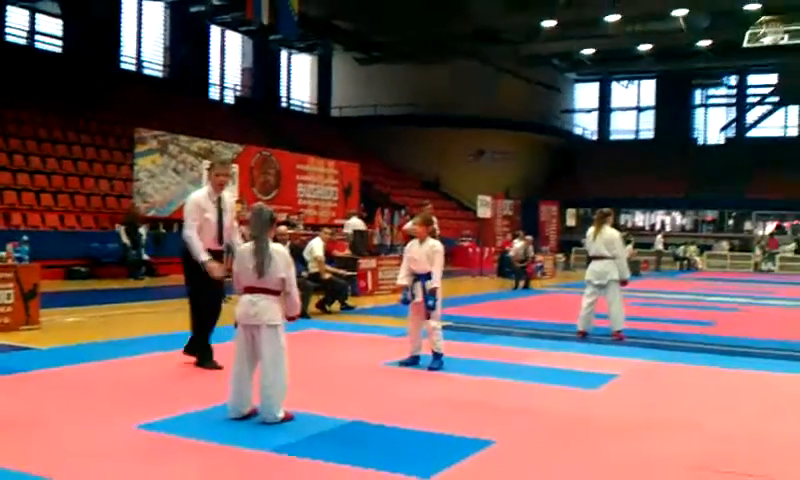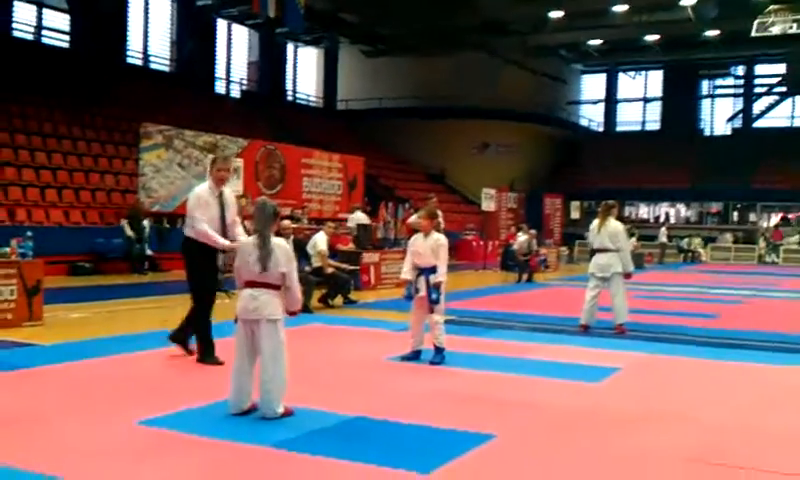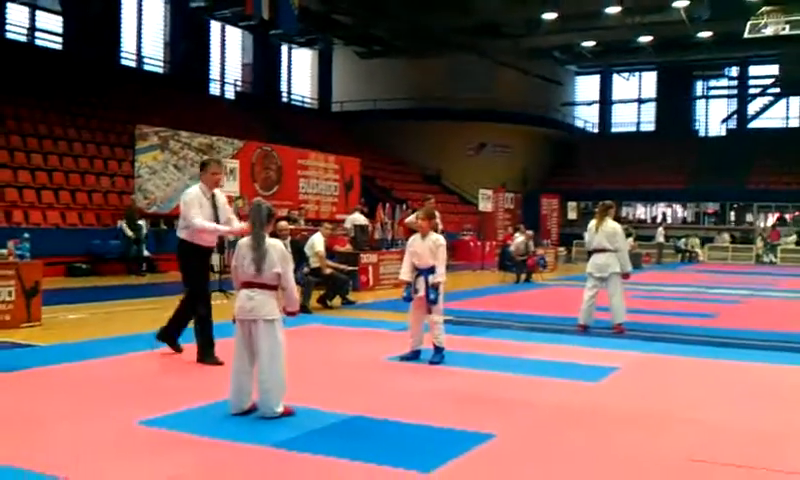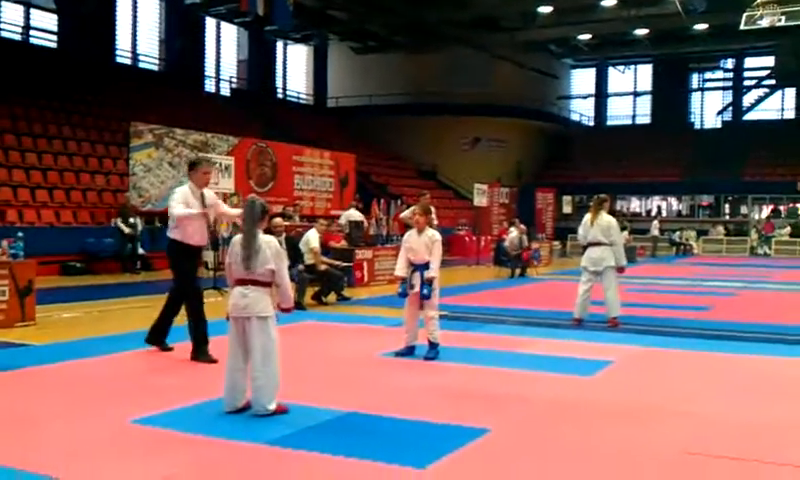
dt=0.1s
person 1, frame 1
left shoulder: (242, 251)
right shoulder: (279, 252)
left elbow: (238, 283)
right elbow: (290, 286)
right wrist: (292, 311)
left hip: (246, 307)
right hip: (269, 309)
left knee: (243, 361)
right knee: (272, 362)
left ankle: (239, 407)
right ankle: (272, 411)
person 1, frame 2
left shoulder: (245, 244)
right shoulder: (281, 246)
left elbow: (238, 277)
right elbow: (291, 280)
right wrist: (294, 306)
left hip: (246, 302)
right hip: (269, 304)
left knee: (244, 356)
right knee: (272, 356)
left ankle: (240, 403)
right ankle: (272, 406)
person 1, frame 3
left shoulder: (241, 245)
right shoulder: (276, 246)
left elbow: (236, 278)
right elbow: (287, 280)
right wrist: (292, 306)
left hip: (244, 303)
right hip: (266, 304)
left knee: (243, 356)
right knee: (270, 356)
left ankle: (240, 403)
right ankle: (271, 406)
person 1, frame 4
left shoulder: (236, 242)
right shoulder: (270, 243)
left elbow: (230, 275)
right elbow: (281, 276)
right wrist: (286, 303)
left hip: (237, 300)
right hip: (260, 302)
left knee: (237, 354)
right knee: (263, 354)
left ankle: (234, 401)
right ankle: (264, 403)
person 2, frame 1
left shoulder: (229, 201)
right shoulder: (197, 199)
left elbow: (232, 229)
right elbow: (190, 233)
right wrist: (206, 261)
left hip: (217, 256)
right hip: (198, 257)
left knee: (215, 304)
right knee: (201, 305)
left ankle: (195, 346)
right ankle: (204, 355)
person 2, frame 2
left shoulder: (229, 195)
right shoulder: (199, 193)
left elbow: (234, 222)
right elbow: (200, 226)
left wrist: (243, 241)
right wrist: (228, 244)
left hip: (213, 250)
right hip: (196, 249)
left knee: (207, 298)
right knee: (202, 298)
left ankle: (182, 334)
right ankle: (206, 351)
person 2, frame 3
left shoulder: (219, 197)
right shoulder: (191, 195)
left elbow: (230, 220)
right elbow: (196, 223)
left wrist: (242, 229)
right wrist: (227, 230)
left hip: (205, 252)
right hip: (190, 251)
left knee: (194, 297)
right knee: (200, 299)
left ankle: (168, 333)
right ankle: (206, 351)
person 2, frame 4
left shoulder: (208, 195)
right shoulder: (181, 193)
left elbow: (226, 211)
right elbow: (176, 213)
right wrist: (198, 213)
left hip: (194, 251)
right hip: (180, 250)
left knee: (179, 295)
right knee: (194, 297)
left ankle: (157, 335)
right ankle: (200, 349)
person 3, frame 1
left shoulder: (435, 246)
right shoulder: (410, 246)
left elbow: (437, 270)
right elbow: (405, 267)
left wrist: (433, 291)
right wrist: (405, 288)
left hip: (429, 287)
right hip: (415, 286)
left knee: (433, 322)
right knee: (414, 322)
left ankle: (437, 356)
right ankle: (414, 355)
person 3, frame 2
left shoulder: (440, 240)
right shoulder: (414, 240)
left elbow: (442, 264)
right elbow: (409, 261)
left wrist: (437, 285)
right wrist: (408, 283)
left hip: (433, 280)
right hip: (418, 280)
left knee: (435, 317)
right knee: (416, 317)
left ankle: (439, 350)
right ankle: (416, 349)
person 3, frame 3
left shoulder: (438, 240)
right shoulder: (412, 240)
left elbow: (440, 264)
right elbow: (407, 262)
left wrist: (436, 285)
right wrist: (407, 284)
left hip: (432, 280)
right hip: (417, 280)
left knee: (435, 317)
right knee: (415, 317)
left ankle: (438, 350)
right ankle: (415, 349)
person 3, frame 4
left shoulder: (434, 236)
right shoulder: (408, 236)
left elbow: (435, 260)
right elbow: (403, 257)
left wrist: (429, 280)
right wrist: (402, 279)
left hip: (427, 276)
right hip: (413, 275)
left knee: (430, 312)
right knee: (410, 313)
left ankle: (433, 346)
right ankle: (410, 344)
person 4, frame 1
left shoulder: (590, 232)
right shoulder: (613, 233)
right elbow: (620, 255)
right wrist: (624, 275)
left hip: (594, 267)
right hip: (609, 268)
left knee: (589, 299)
right knee: (614, 301)
left ankle: (582, 329)
right ankle: (616, 331)
person 4, frame 2
left shoulder: (594, 224)
right shoulder: (618, 226)
right elbow: (623, 248)
right wrist: (628, 268)
left hip: (598, 260)
right hip: (613, 261)
left knee: (592, 292)
right knee: (618, 293)
left ankle: (585, 322)
right ankle: (619, 324)
person 4, frame 3
left shoulder: (592, 224)
right shoulder: (615, 226)
left elbow: (588, 244)
right elbow: (621, 249)
right wrist: (626, 268)
left hip: (595, 260)
right hip: (610, 261)
left knee: (590, 292)
right knee: (615, 293)
left ankle: (583, 322)
right ankle: (618, 324)
person 4, frame 4
left shoulder: (587, 218)
right shoulder: (610, 220)
left elbow: (581, 238)
right elbow: (616, 242)
right wrist: (620, 262)
left hip: (590, 254)
right hip: (605, 255)
left knee: (585, 286)
right knee: (610, 287)
left ankle: (578, 316)
right ankle: (613, 317)
